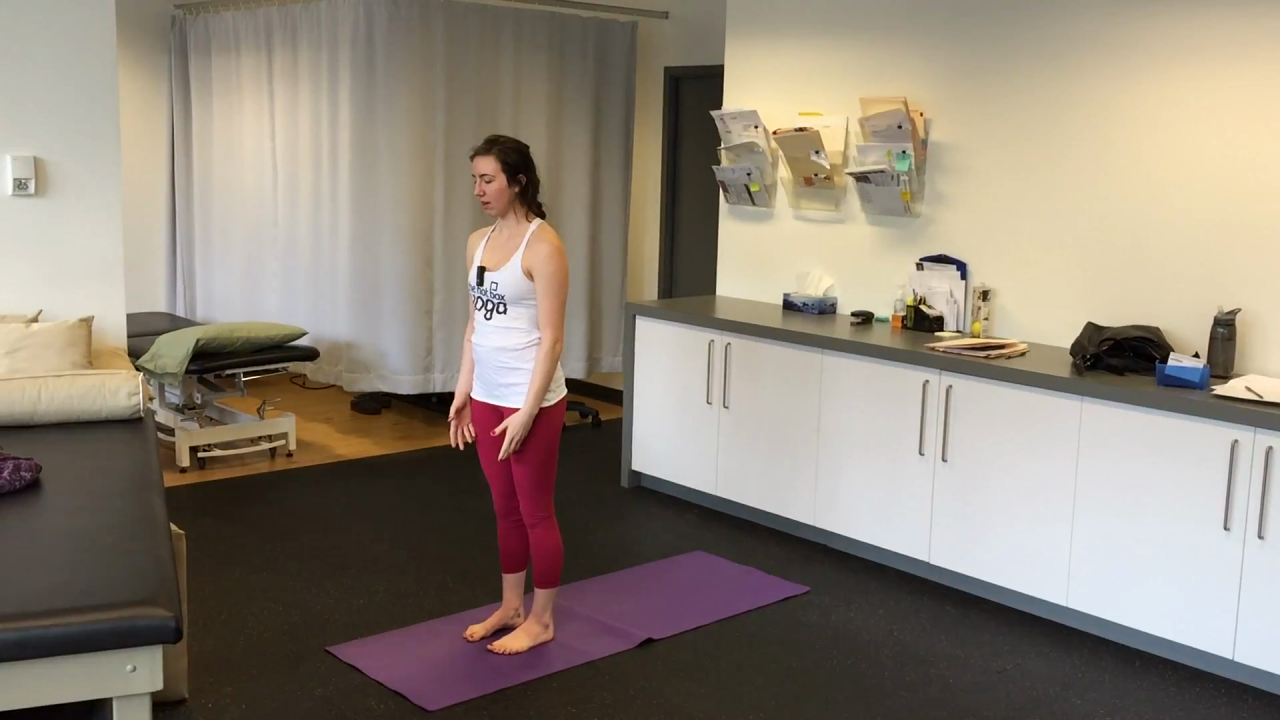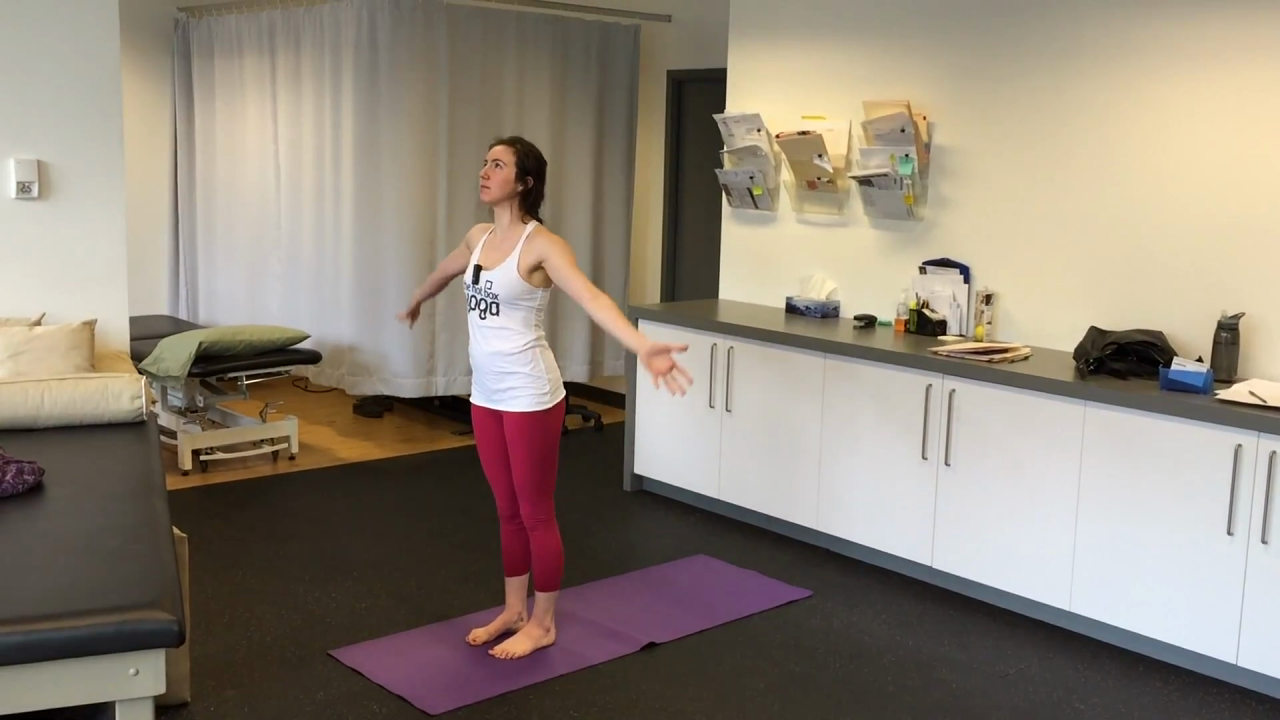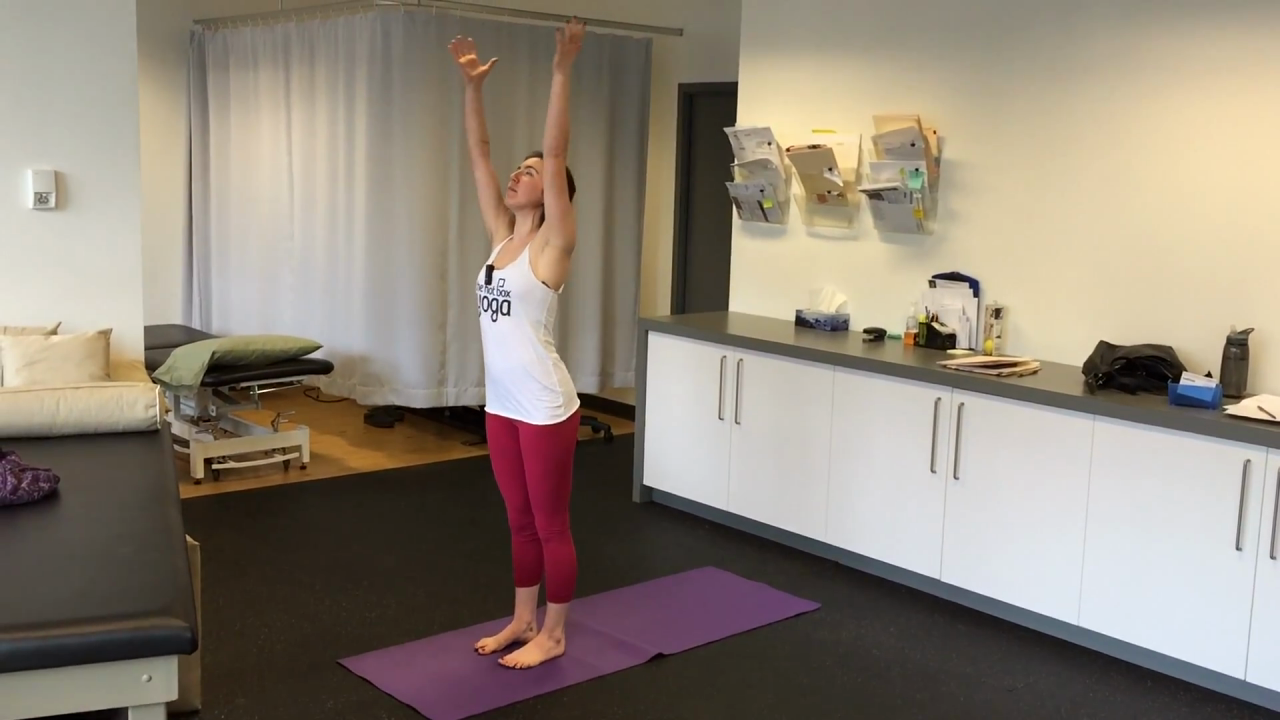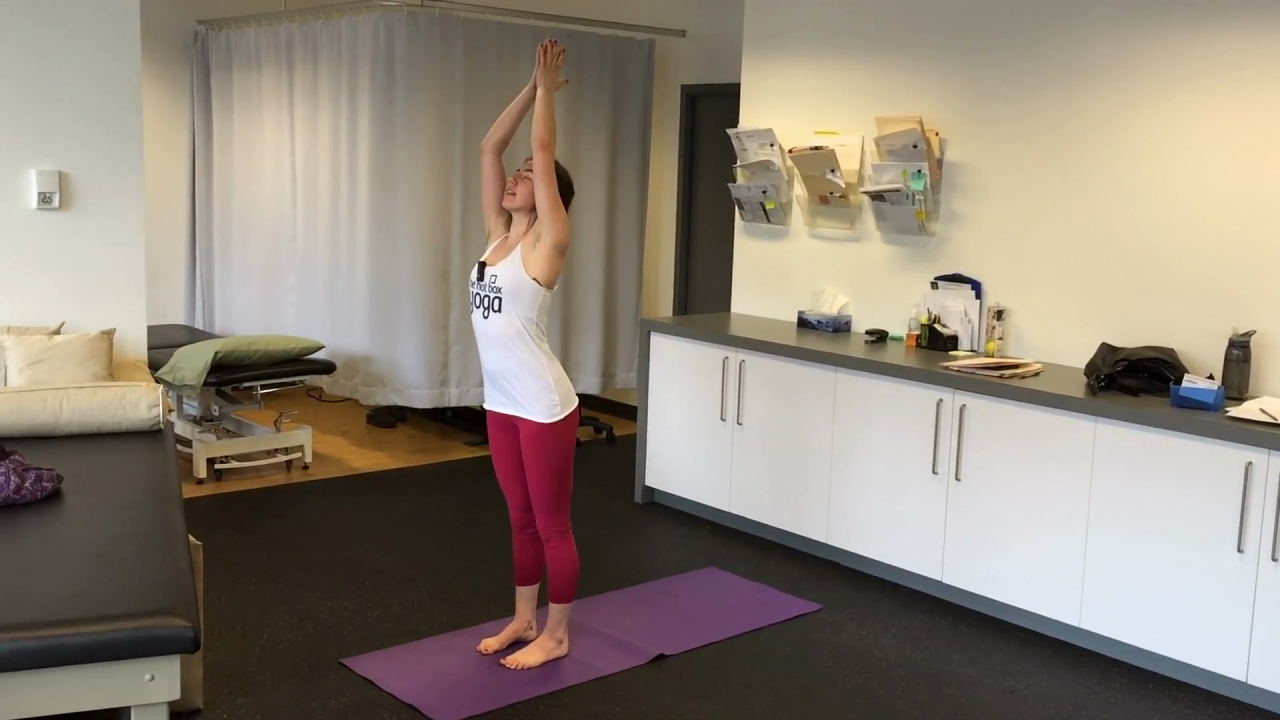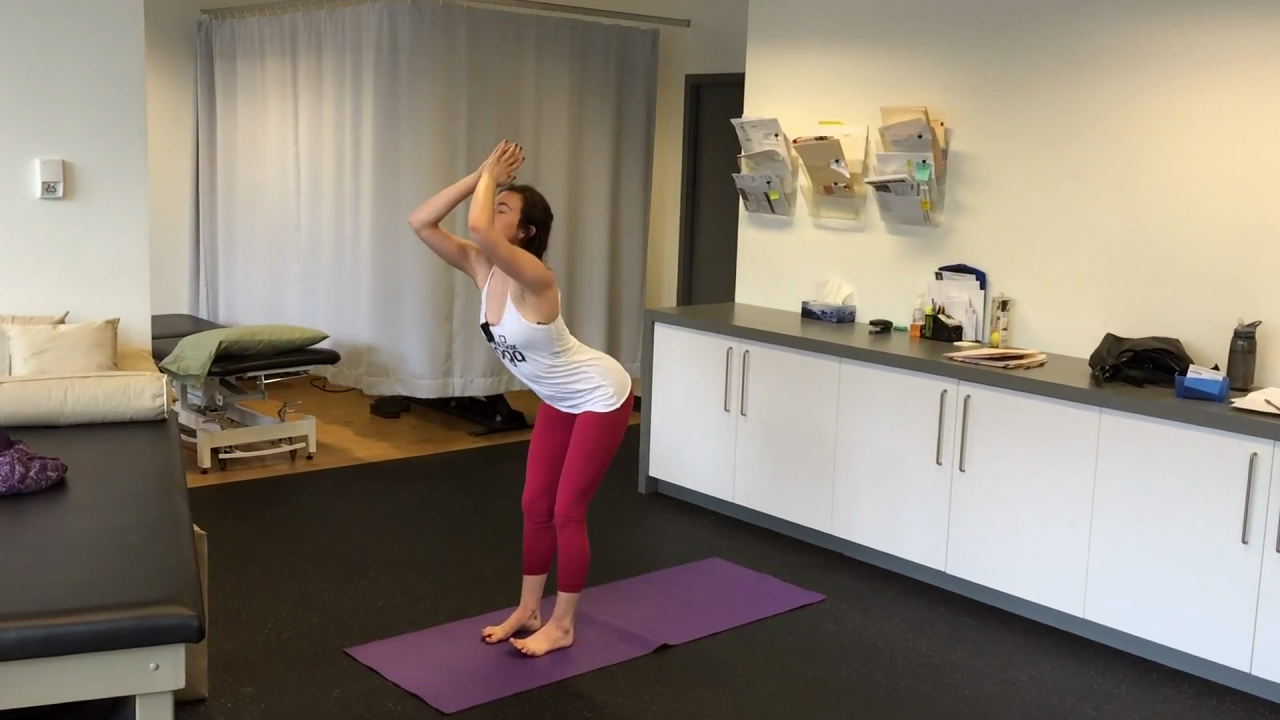
dt=1s
person 1, frame 1
left shoulder: (543, 246)
right shoulder: (478, 241)
left elbow: (551, 338)
left wrist: (527, 410)
right wrist: (463, 391)
left hip: (530, 397)
right hip: (487, 396)
left knee: (536, 513)
right knee: (505, 510)
left ankle: (541, 620)
right ankle: (510, 607)
person 1, frame 2
left shoulder: (540, 244)
right shoulder: (478, 237)
left elbow: (594, 299)
right elbow: (446, 270)
left wrist: (642, 348)
right wrist: (417, 300)
left hip: (529, 397)
right hip: (486, 395)
left knee: (536, 514)
right knee: (507, 511)
left ankle: (543, 623)
right ankle: (514, 611)
person 1, frame 3
left shoulder: (554, 244)
right shoulder: (502, 235)
left elbow: (558, 154)
right elbow: (477, 152)
left wrist: (562, 74)
right wrist: (471, 84)
left hip: (545, 409)
right hip: (502, 405)
left knee: (551, 526)
right knee: (520, 522)
left ankle: (553, 634)
right ankle: (522, 620)
person 1, frame 4
left shoulder: (548, 241)
right shoulder: (498, 234)
left elbow: (544, 151)
right elbow: (489, 147)
left wrist: (547, 87)
right wrist: (532, 87)
left hip: (543, 406)
right hip: (501, 404)
left knee: (551, 524)
right knee: (521, 520)
left ankle: (556, 636)
right ankle: (523, 621)
person 1, frame 5
left shoulder: (531, 276)
right shoulder: (483, 269)
left elbow: (477, 229)
right elbow: (420, 224)
left wrist: (489, 181)
right wrist: (478, 176)
left hip: (601, 397)
right hip: (559, 401)
left knee: (567, 511)
right knee: (536, 506)
left ankle: (561, 626)
right ankle: (528, 611)
